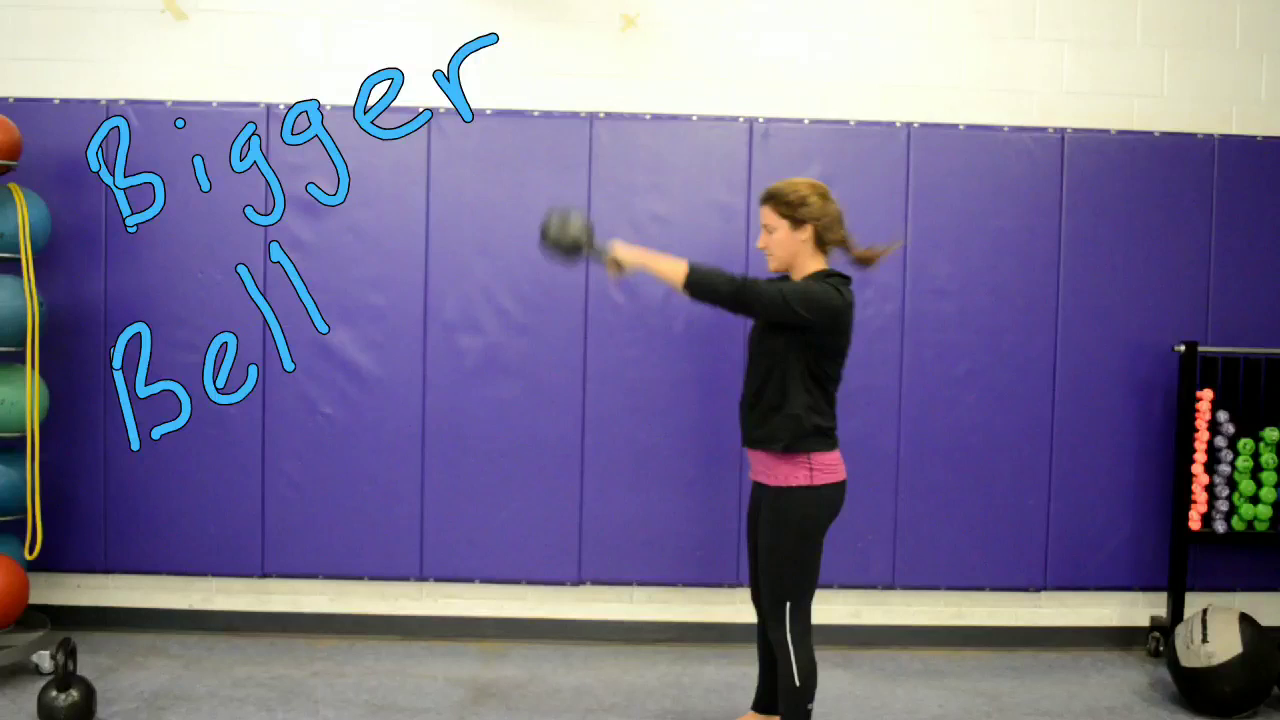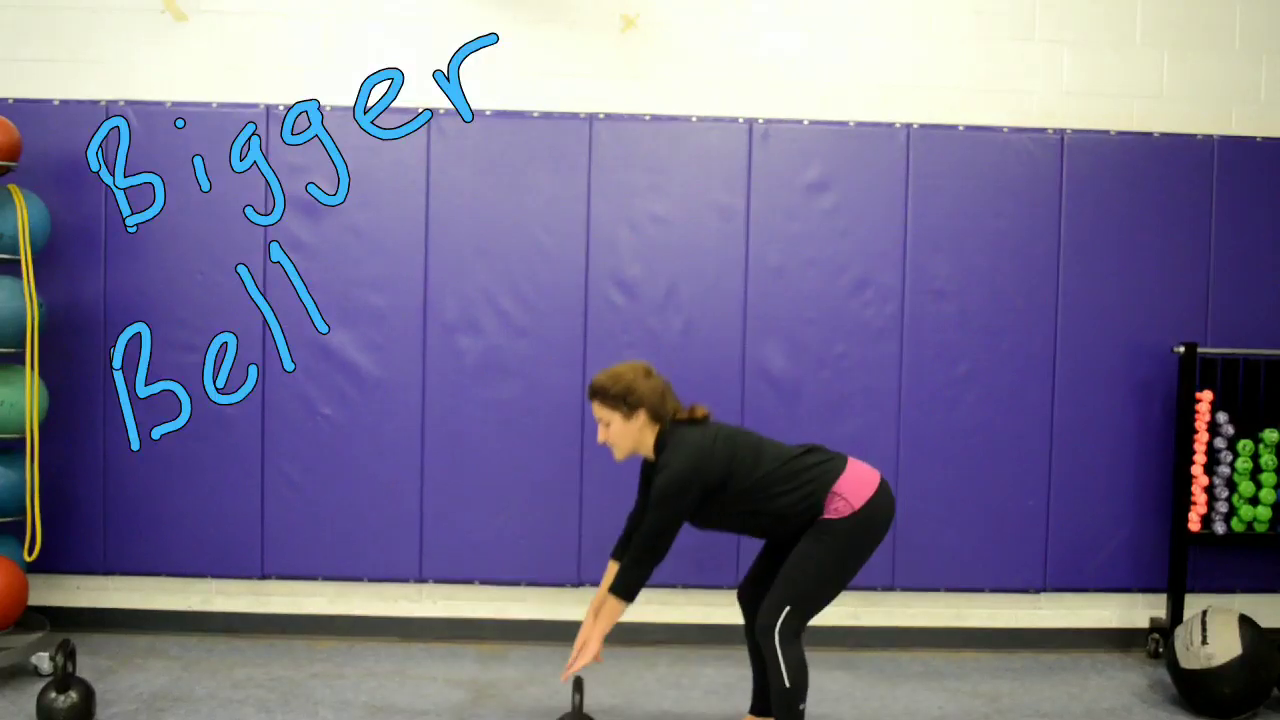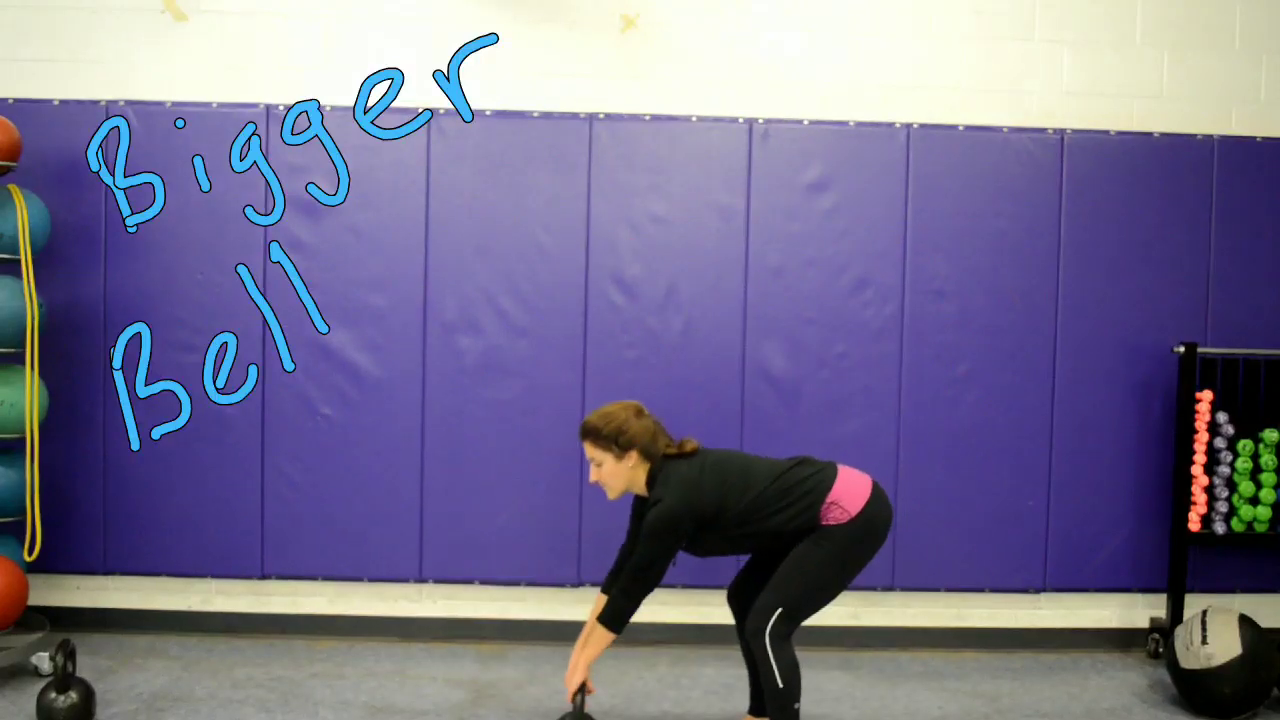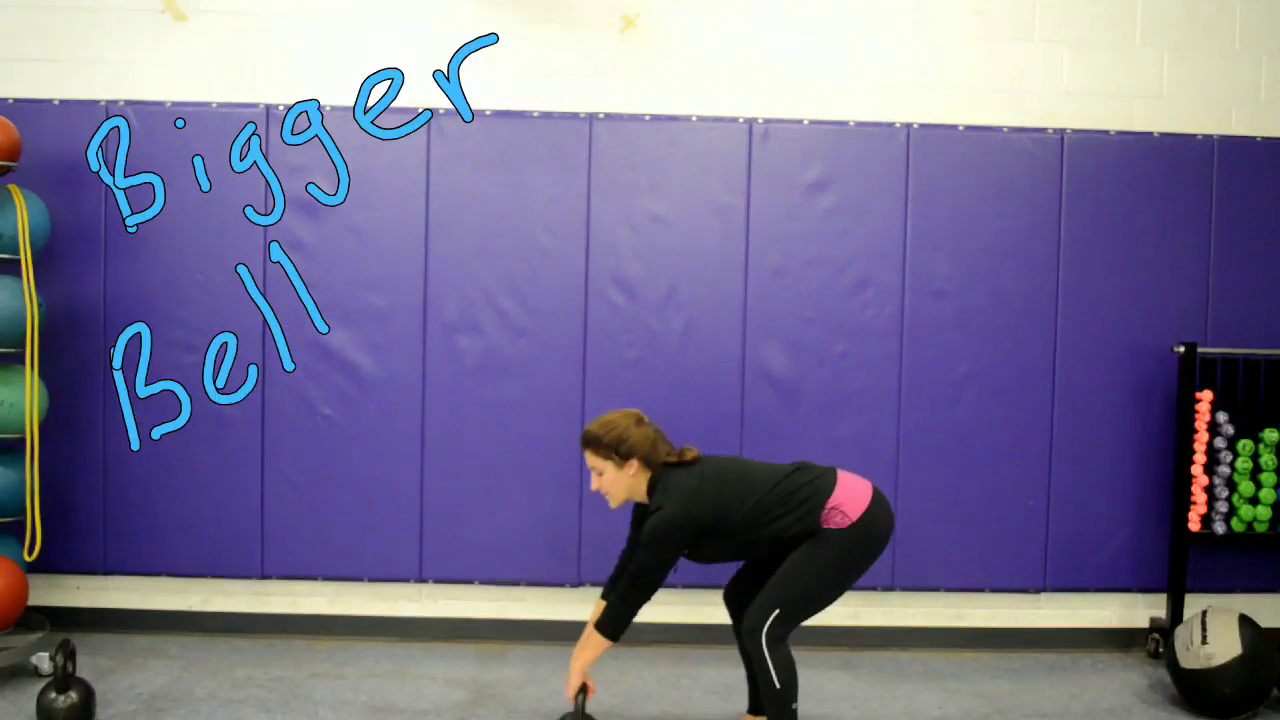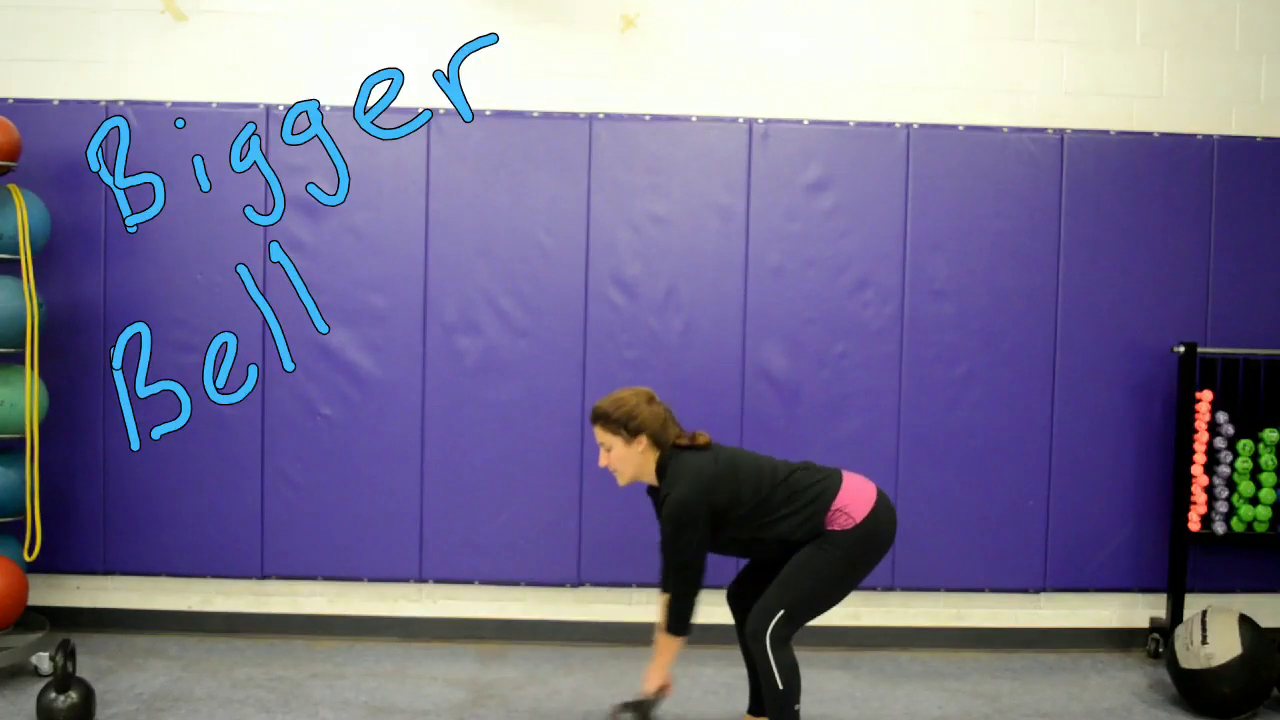
dt=0.3s
person 1, frame 1
left shoulder: (823, 301)
right shoulder: (790, 293)
left elbow: (731, 291)
left wrist: (637, 259)
left hip: (806, 481)
left knee: (787, 614)
right knee: (769, 601)
person 1, frame 2
left shoulder: (683, 464)
right shoulder: (668, 453)
left elbow: (645, 556)
right elbow: (633, 540)
left wrist: (599, 634)
right wrist: (592, 617)
left hip: (853, 507)
right hip: (825, 505)
left knee: (777, 623)
right knee: (754, 599)
person 1, frame 3
left shoulder: (675, 500)
right shoulder: (660, 483)
left elbow: (634, 588)
right elbow: (624, 572)
left wrist: (583, 662)
right wrist: (580, 650)
left hip: (852, 515)
right hip: (824, 509)
left knee: (767, 626)
right knee: (744, 599)
person 1, frame 4
left shoulder: (675, 509)
right shoulder: (662, 489)
left elbow: (632, 595)
right elbow: (624, 578)
left wrist: (581, 664)
right wrist: (579, 654)
left hip: (853, 520)
right hip: (827, 513)
left knee: (762, 627)
right knee: (741, 599)
person 1, frame 5
left shoulder: (686, 490)
right shoulder: (674, 474)
left elbow: (685, 584)
right elbow: (678, 574)
left wrist: (660, 667)
right wrist: (661, 654)
left hip: (856, 522)
right hip: (829, 515)
left knee: (767, 627)
right knee: (744, 599)
